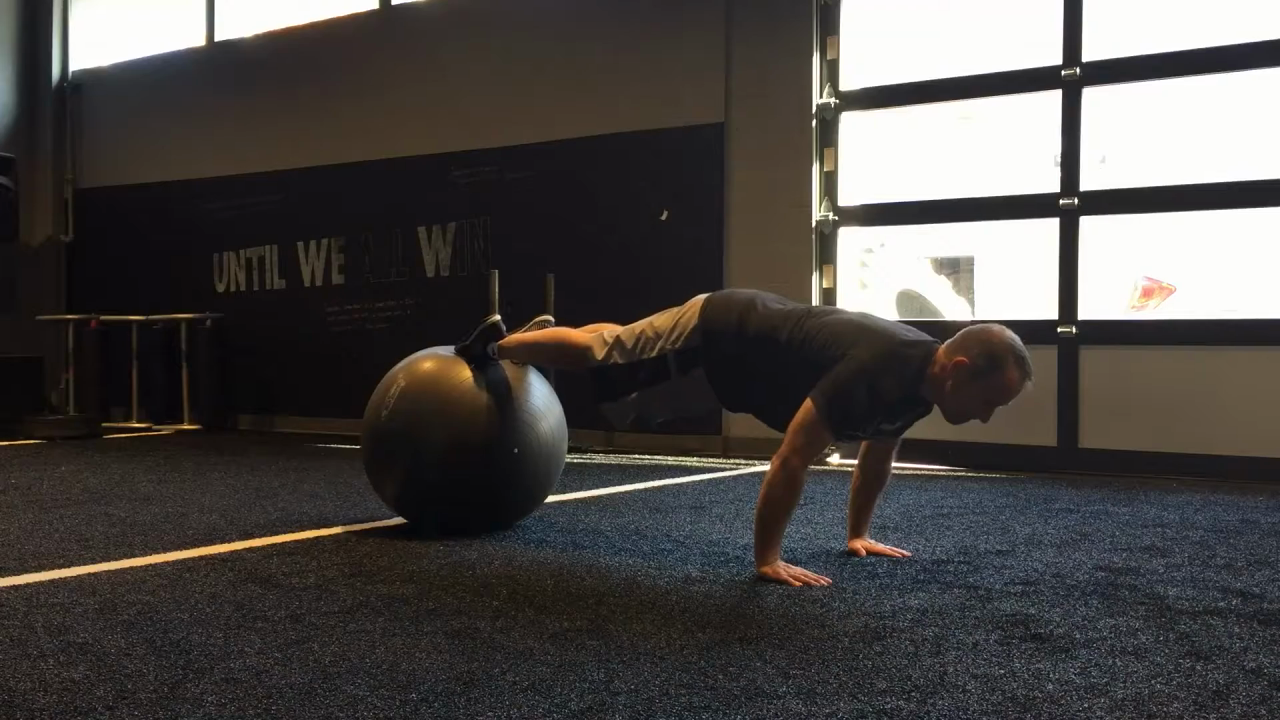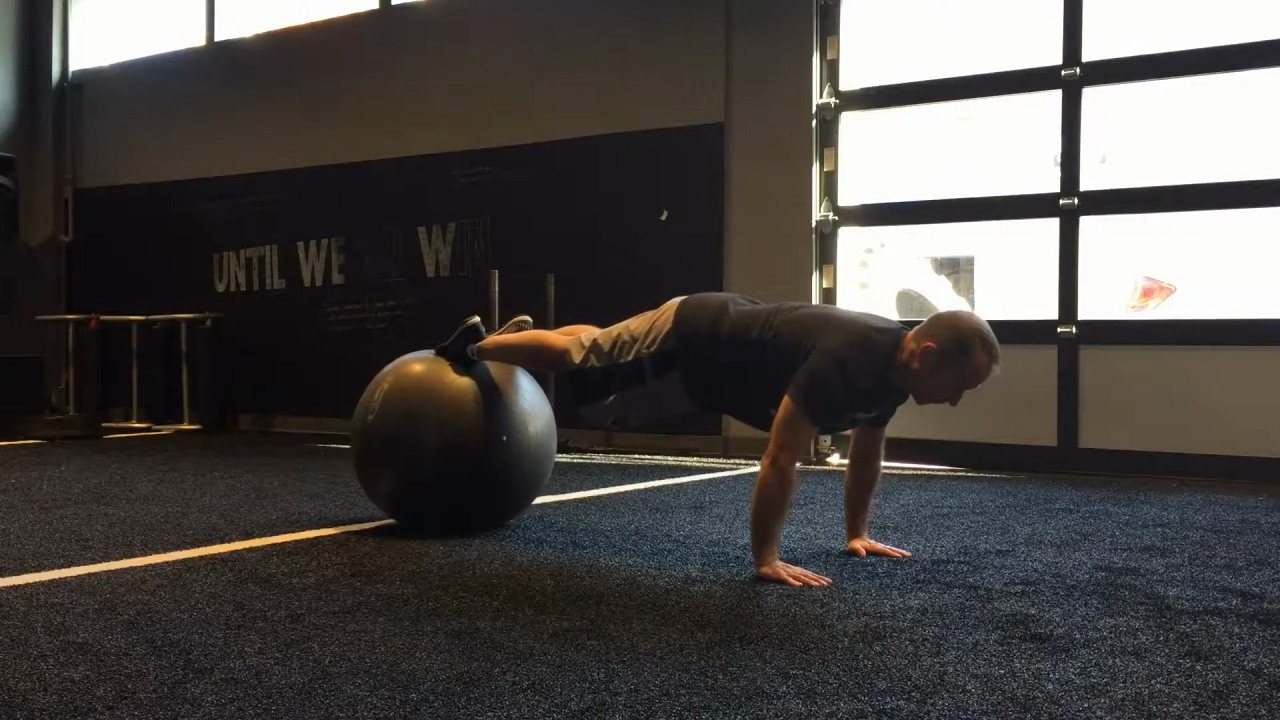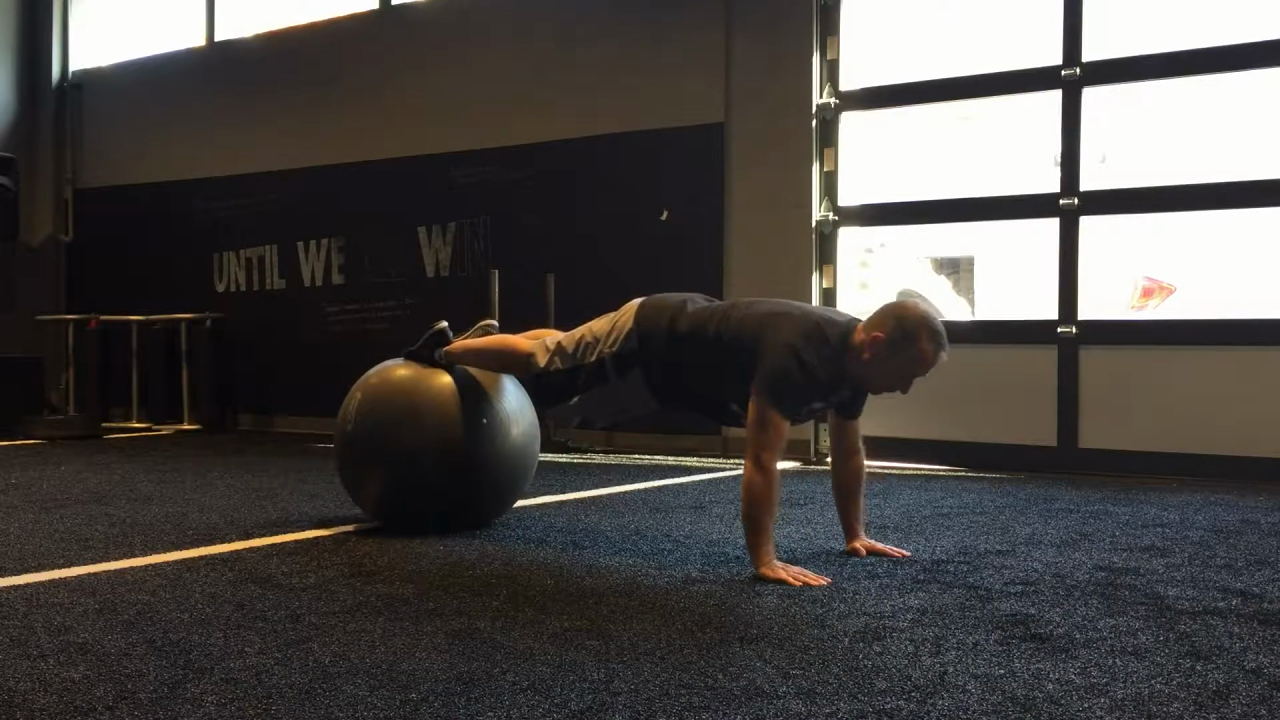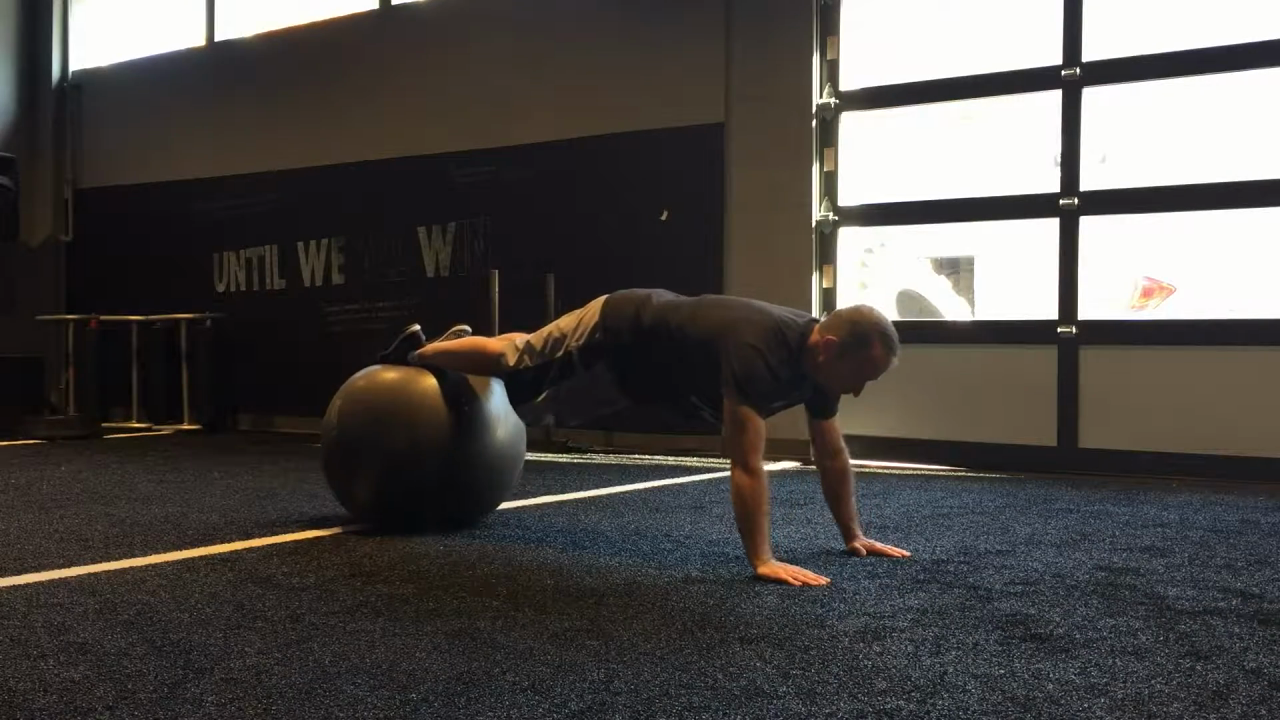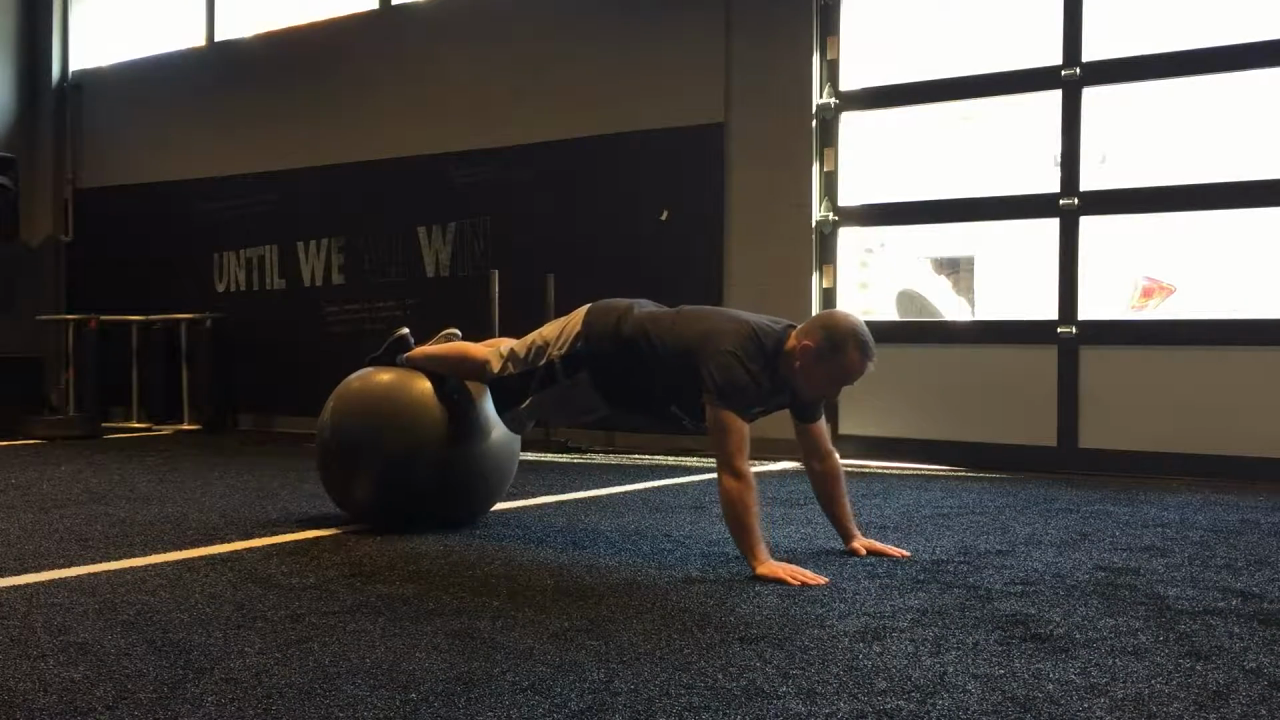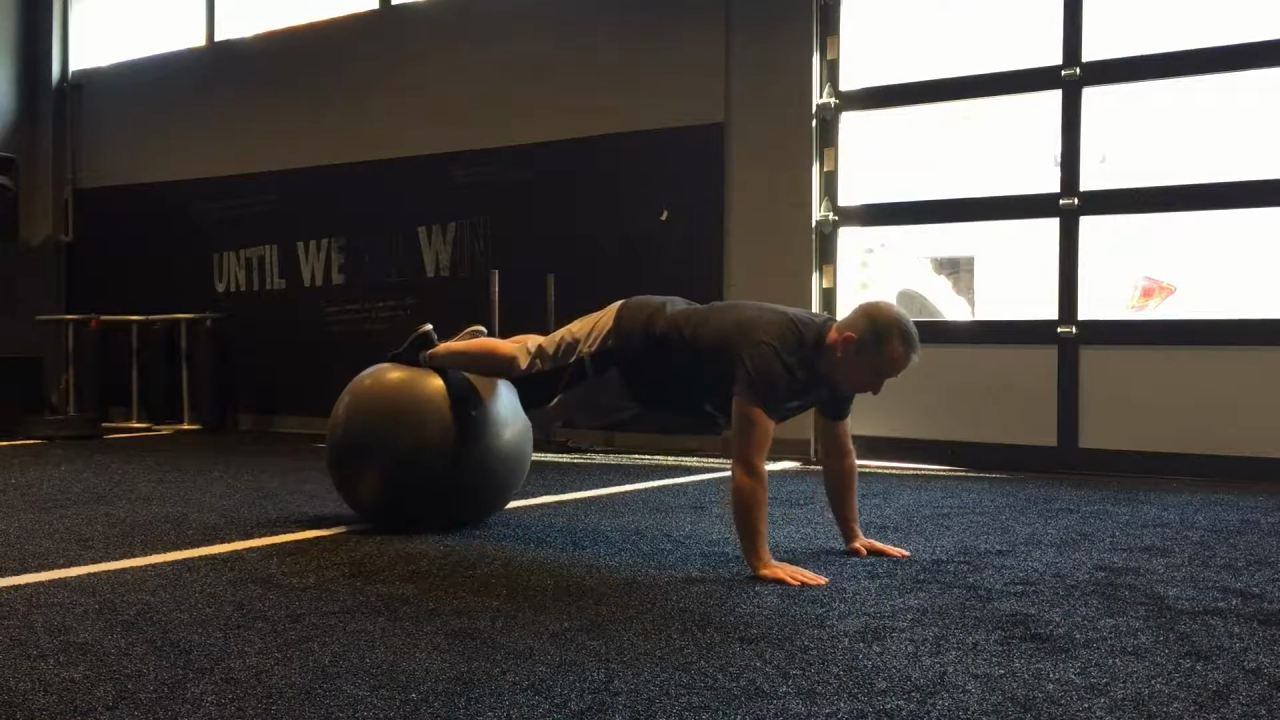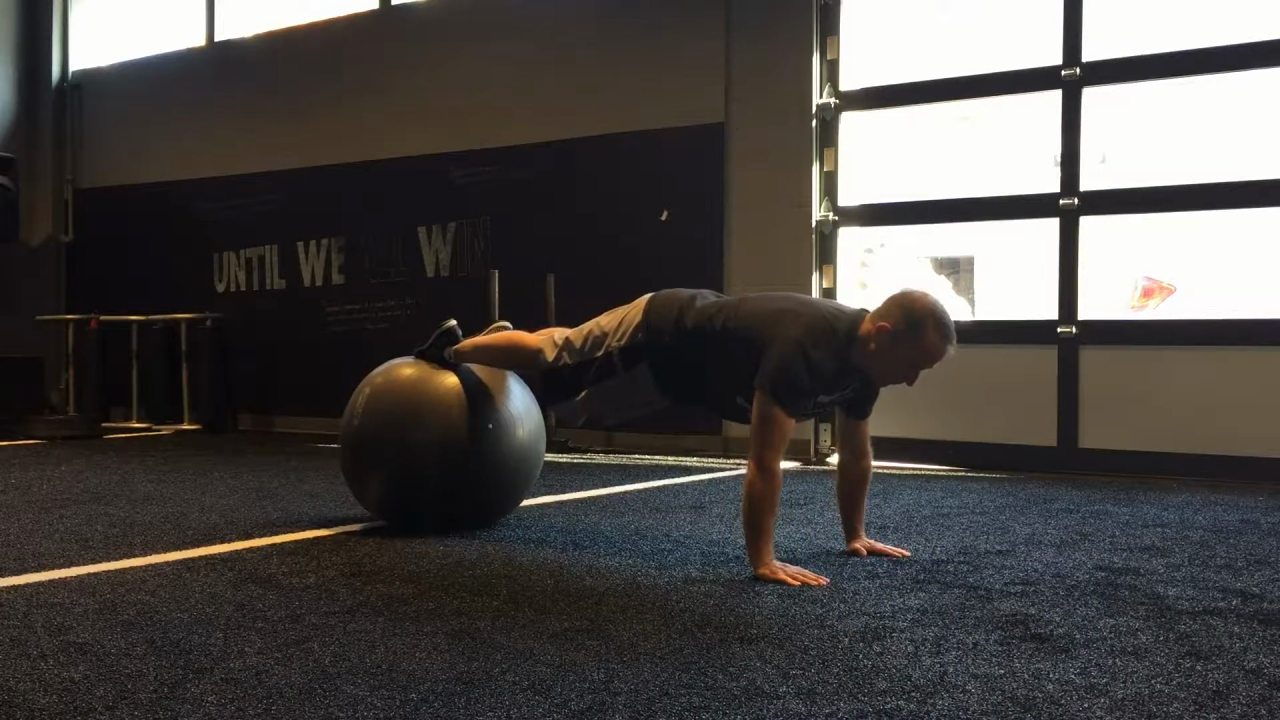
dt=0.7s
person 1, frame 1
left shoulder: (919, 379)
right shoulder: (876, 373)
left elbow: (877, 452)
right elbow: (790, 460)
left wrist: (857, 533)
right wrist: (767, 560)
left hip: (751, 327)
right hip: (712, 337)
left knee: (614, 346)
right knee: (597, 354)
left ankle: (541, 329)
right ankle: (496, 343)
person 1, frame 2
left shoulder: (895, 368)
right shoulder: (847, 360)
left elbow: (867, 450)
right elbow: (780, 459)
left wrist: (857, 532)
right wrist: (766, 559)
left hip: (722, 331)
right hip: (686, 340)
left knee: (595, 343)
right knee: (575, 360)
left ankle: (518, 331)
right ankle: (476, 343)
person 1, frame 3
left shoulder: (855, 358)
right shoulder: (800, 352)
left elbow: (846, 451)
right elbow: (762, 460)
left wrist: (855, 535)
right wrist: (764, 560)
left hip: (686, 328)
right hip: (646, 341)
left knee: (560, 347)
right knee: (540, 364)
left ankle: (485, 336)
right ankle: (444, 347)
person 1, frame 4
left shoulder: (819, 358)
right shoulder: (759, 351)
left elbow: (831, 454)
right elbow: (747, 463)
left wrist: (853, 535)
right wrist: (762, 560)
left hip: (652, 325)
right hip: (613, 335)
left knee: (526, 356)
right knee: (512, 363)
left ankle: (461, 337)
right ankle: (418, 350)
person 1, frame 5
left shoulder: (800, 364)
right shoulder: (736, 359)
left elbow: (820, 456)
right elbow: (733, 467)
left wrist: (851, 535)
right wrist: (760, 560)
left hip: (637, 329)
right hip: (595, 346)
left knee: (512, 363)
right knee: (499, 371)
left ankle: (449, 342)
right ankle: (407, 352)
person 1, frame 6
left shoulder: (834, 361)
right shoulder: (774, 351)
left elbow: (838, 455)
right elbow: (748, 464)
left wrist: (853, 535)
right wrist: (760, 561)
left hip: (666, 327)
right hip: (627, 343)
left knee: (538, 358)
right knee: (526, 366)
left ankle: (474, 338)
right ankle: (430, 349)
person 1, frame 7
left shoulder: (863, 358)
right shoulder: (804, 346)
left elbow: (856, 453)
right elbow: (764, 461)
left wrist: (855, 536)
right wrist: (762, 560)
left hip: (689, 343)
right hip: (655, 337)
left knee: (561, 356)
right knee: (548, 358)
left ankle: (501, 333)
right ankle: (453, 346)
